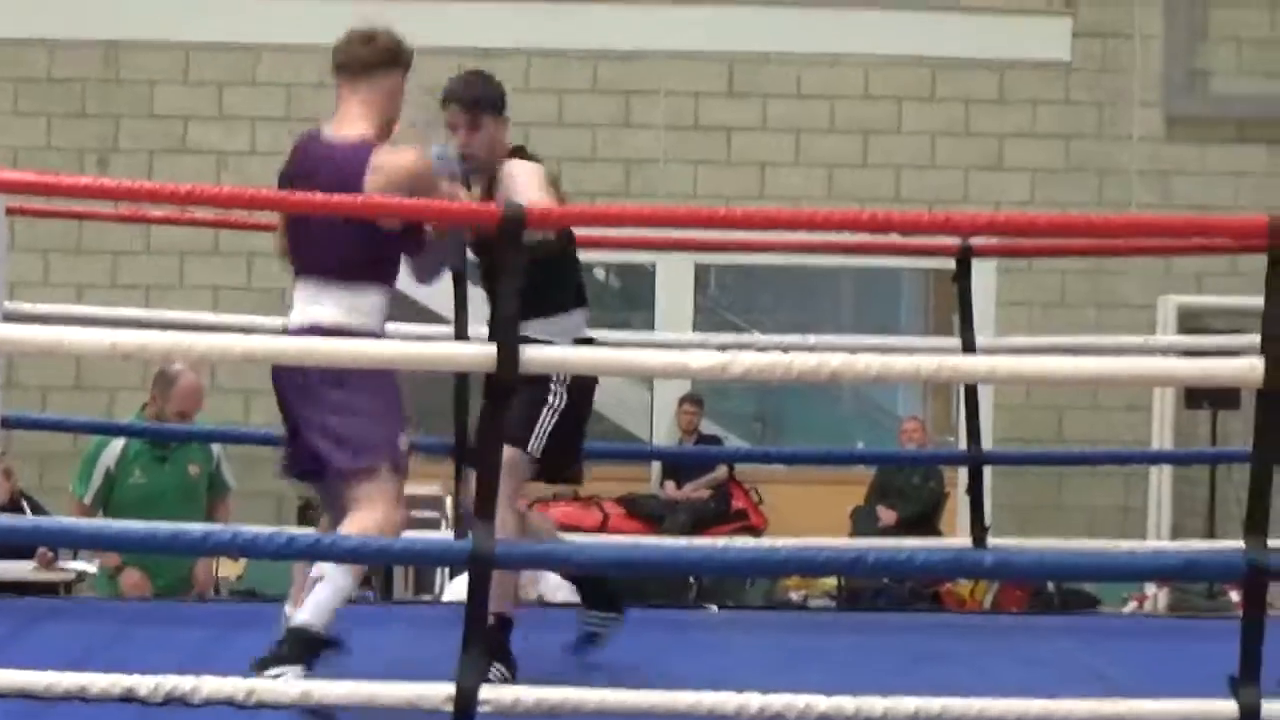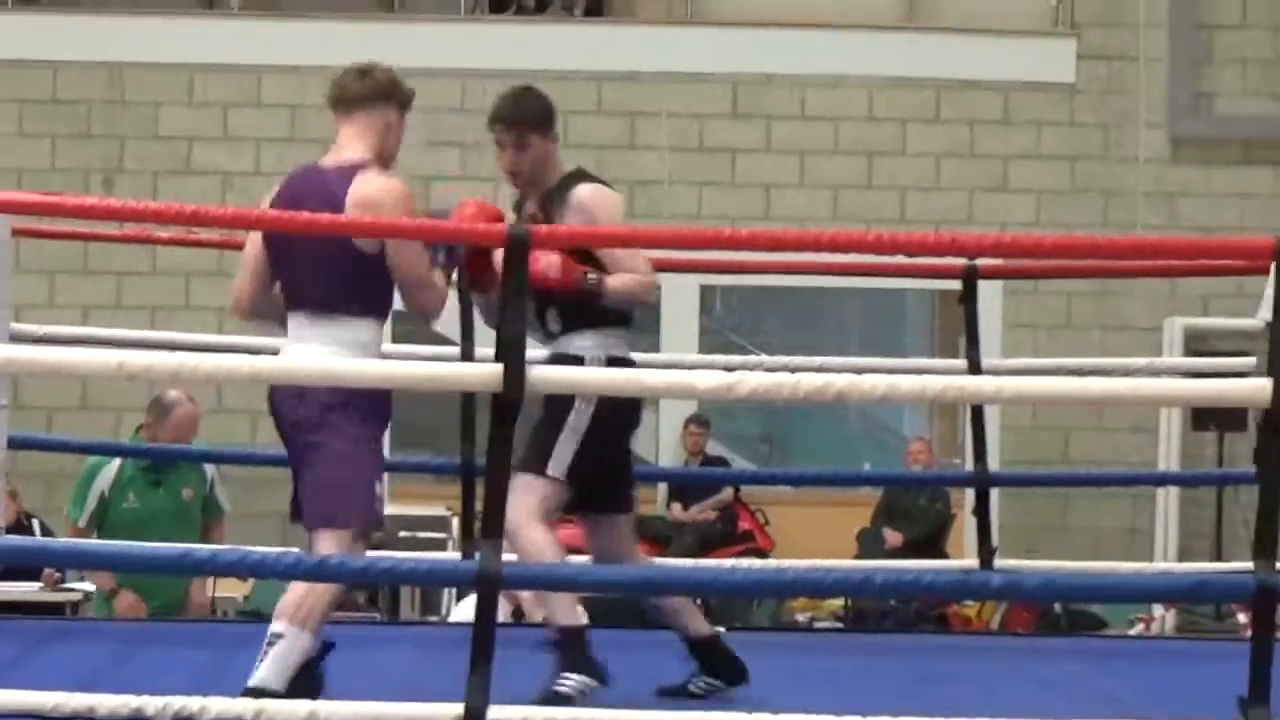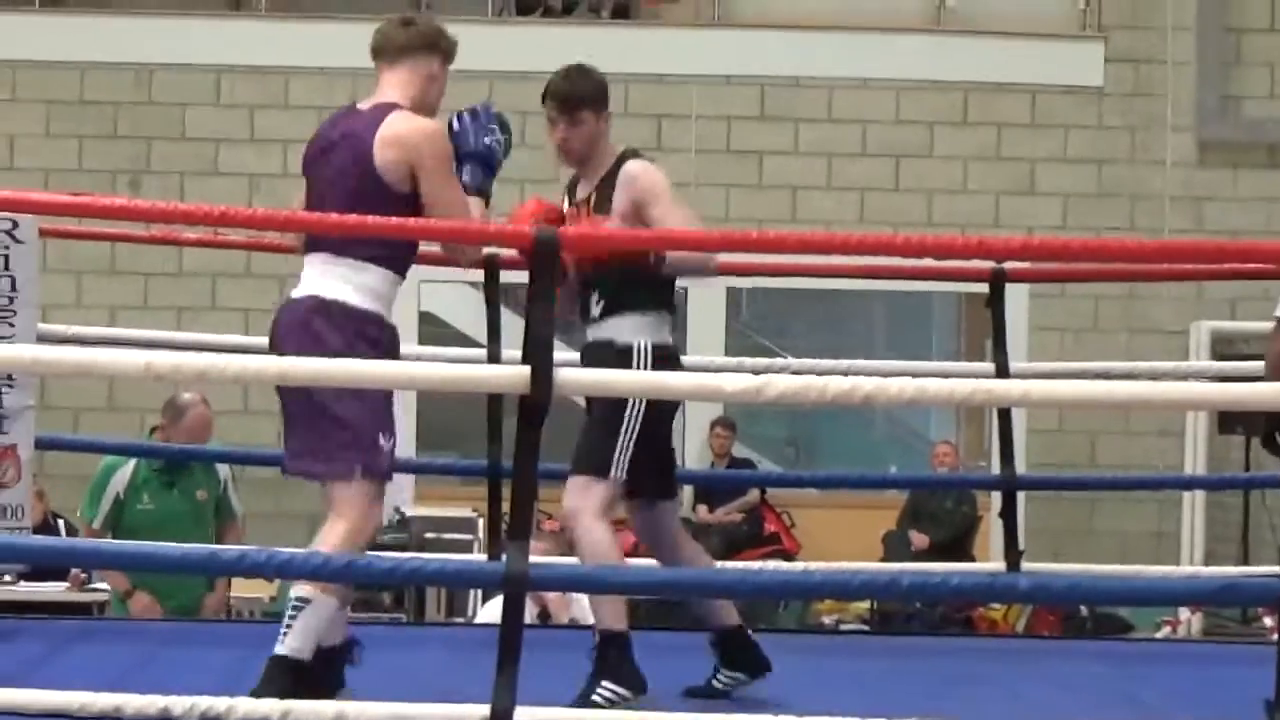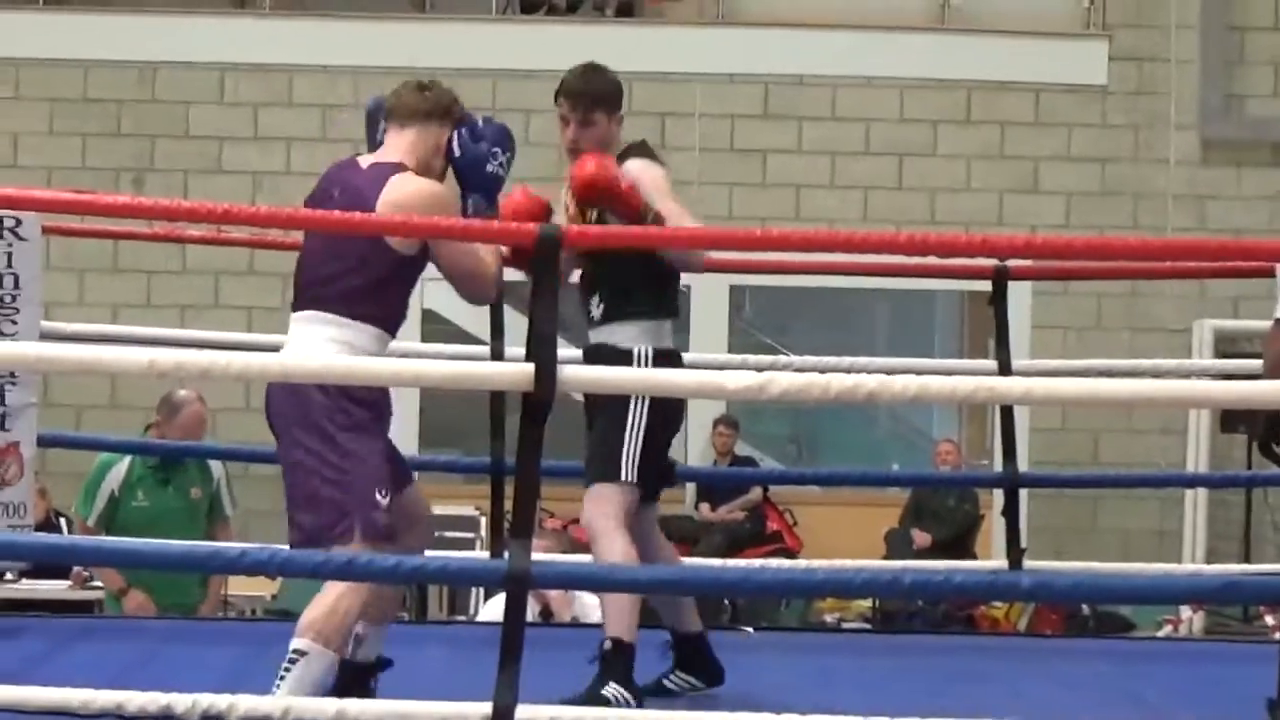
dt=0.2s
person 1, frame 1
left shoulder: (299, 155)
right shoulder: (402, 165)
right wrist: (446, 195)
left hip: (301, 345)
left knee: (339, 503)
right knee: (380, 507)
left ankle: (296, 644)
right ankle: (293, 649)
person 1, frame 2
left shoulder: (289, 189)
right shoulder: (385, 192)
left elbow: (244, 301)
right elbow: (427, 304)
right wrist: (435, 262)
left hip: (293, 378)
right hip: (344, 387)
left knee: (327, 530)
right knee: (337, 553)
left ankle: (298, 669)
right ankle: (262, 698)
person 1, frame 3
left shoulder: (332, 129)
right shoulder: (422, 132)
right elbow: (465, 248)
right wrist: (477, 176)
left hip: (303, 320)
right hip: (347, 331)
left knee: (355, 502)
right knee: (355, 507)
left ankle: (322, 670)
right ankle: (283, 681)
person 1, frame 4
left shoulder: (337, 179)
right shoulder: (424, 193)
right elbow: (482, 288)
right wrist: (480, 196)
left hip: (307, 381)
right hip: (331, 390)
left knee: (408, 521)
left ankle: (358, 673)
person 2, frame 1
left shoulder: (519, 173)
right shoulder: (467, 185)
left elbow: (537, 217)
right hip: (523, 354)
left knee: (497, 494)
right knee: (495, 506)
left ankle: (494, 650)
right ankle: (595, 584)
person 2, frame 2
left shoulder: (587, 198)
right shoulder: (520, 210)
left elbow: (644, 283)
right elbow: (500, 300)
left wrist: (579, 280)
right wrist: (480, 262)
left hip: (593, 374)
right hip: (573, 377)
left knee: (525, 514)
right knee: (613, 544)
left ankle: (576, 663)
right ankle: (716, 660)
person 2, frame 3
left shoulder: (633, 174)
right shoulder: (577, 188)
left elbow: (695, 253)
right elbow: (574, 284)
left wrist: (638, 245)
left hip: (638, 357)
right hip: (613, 358)
left knee: (583, 510)
right knee: (659, 525)
left ankle: (616, 670)
right ankle: (739, 650)
person 2, frame 4
left shoulder: (639, 171)
right shoulder: (586, 180)
left elbow: (694, 249)
right elbow: (567, 263)
left wrist: (642, 213)
left hip: (640, 364)
right hip: (611, 363)
left knee: (603, 516)
right knee: (638, 524)
left ankle: (618, 677)
right ankle: (696, 658)
person 3, frame 1
left shoulder: (207, 445)
right shoulder: (112, 447)
left elbow: (219, 504)
right elbow: (81, 517)
left wrist: (206, 557)
right wrist: (119, 569)
left hip: (188, 593)
right hip: (125, 594)
person 3, frame 2
left shoulder: (202, 467)
right shoulder: (106, 469)
left elbow: (214, 528)
right elbow: (77, 540)
left wrist: (201, 581)
right wrist: (114, 591)
left hip: (185, 614)
right hip: (120, 615)
person 3, frame 3
left shoulder: (216, 469)
right shoulder: (120, 470)
left elbow: (231, 530)
right elbow: (92, 541)
left wrist: (220, 591)
right wrist: (129, 593)
left hip: (200, 613)
right hip: (137, 615)
person 3, frame 4
left shoulder: (210, 467)
right shoulder: (115, 468)
left elbow: (221, 535)
left wrist: (212, 600)
right wrist: (123, 591)
left hip: (194, 612)
right hip: (131, 613)
